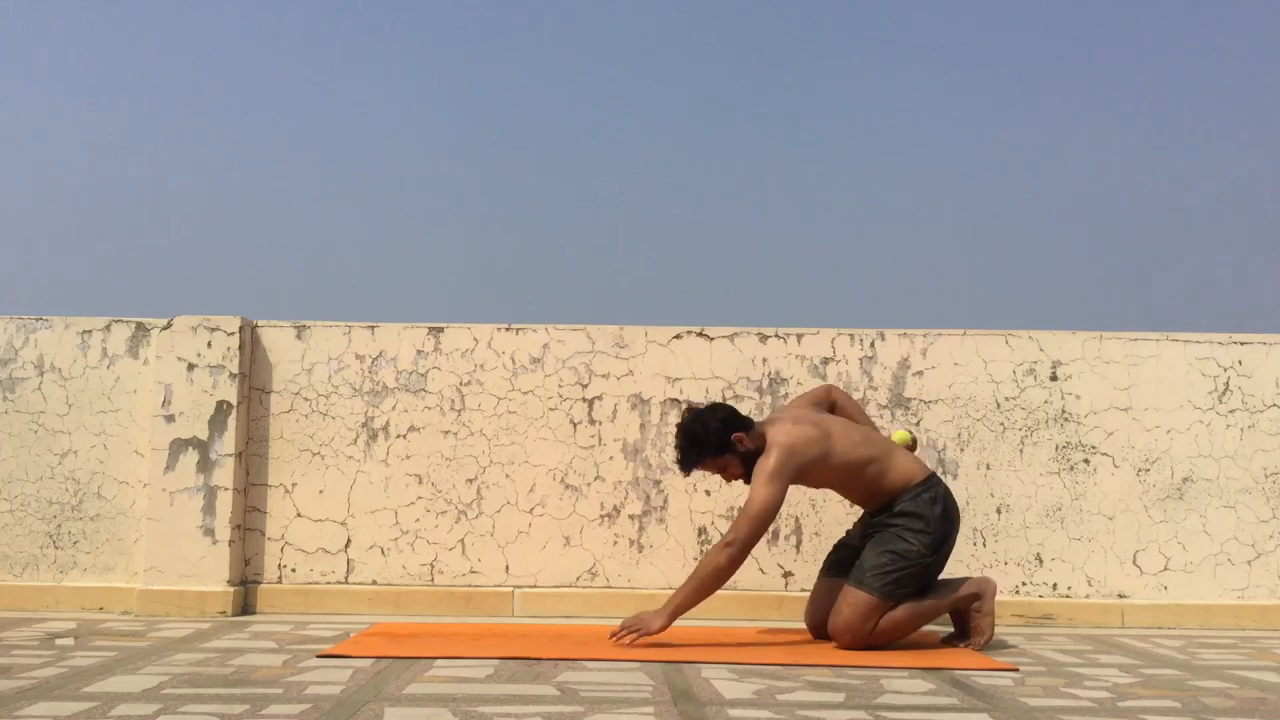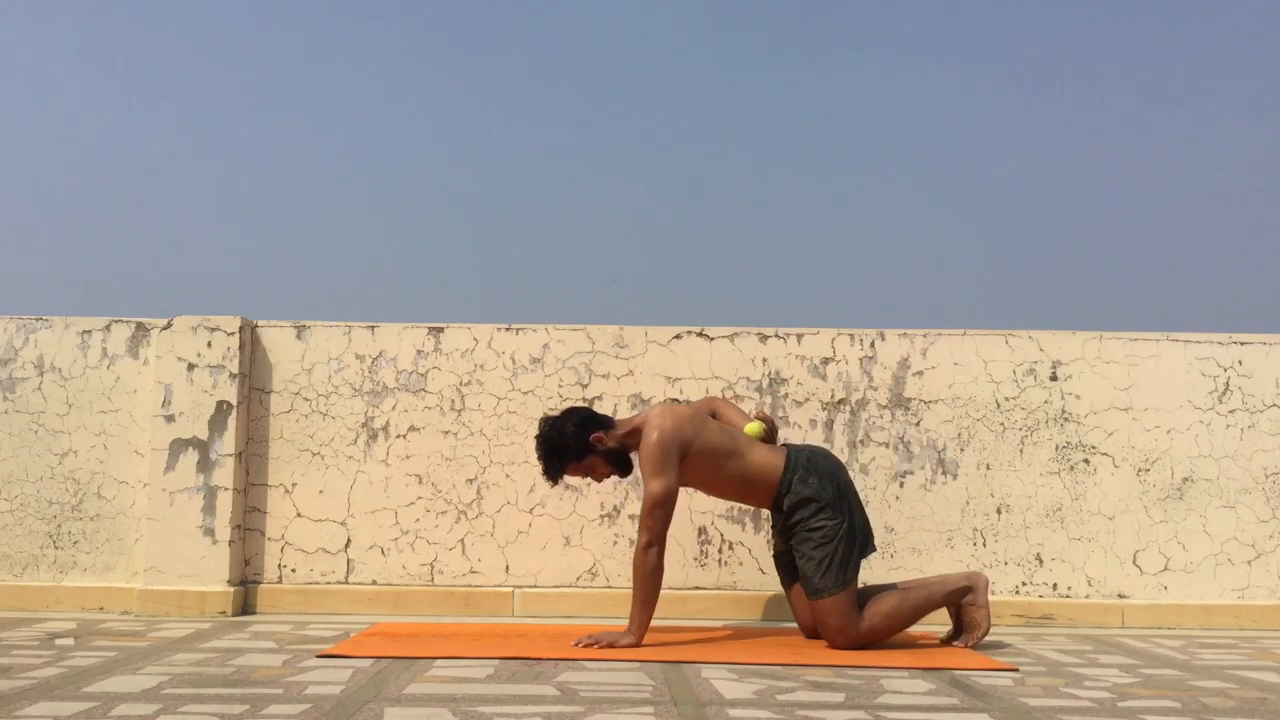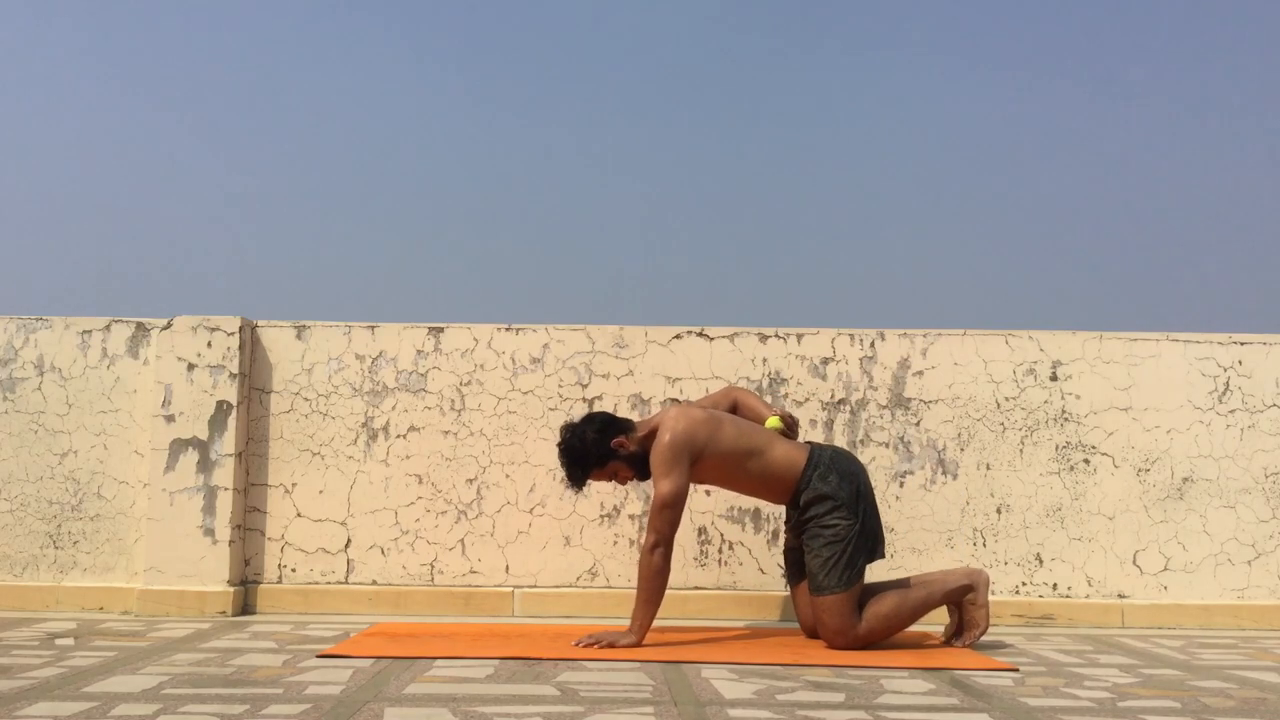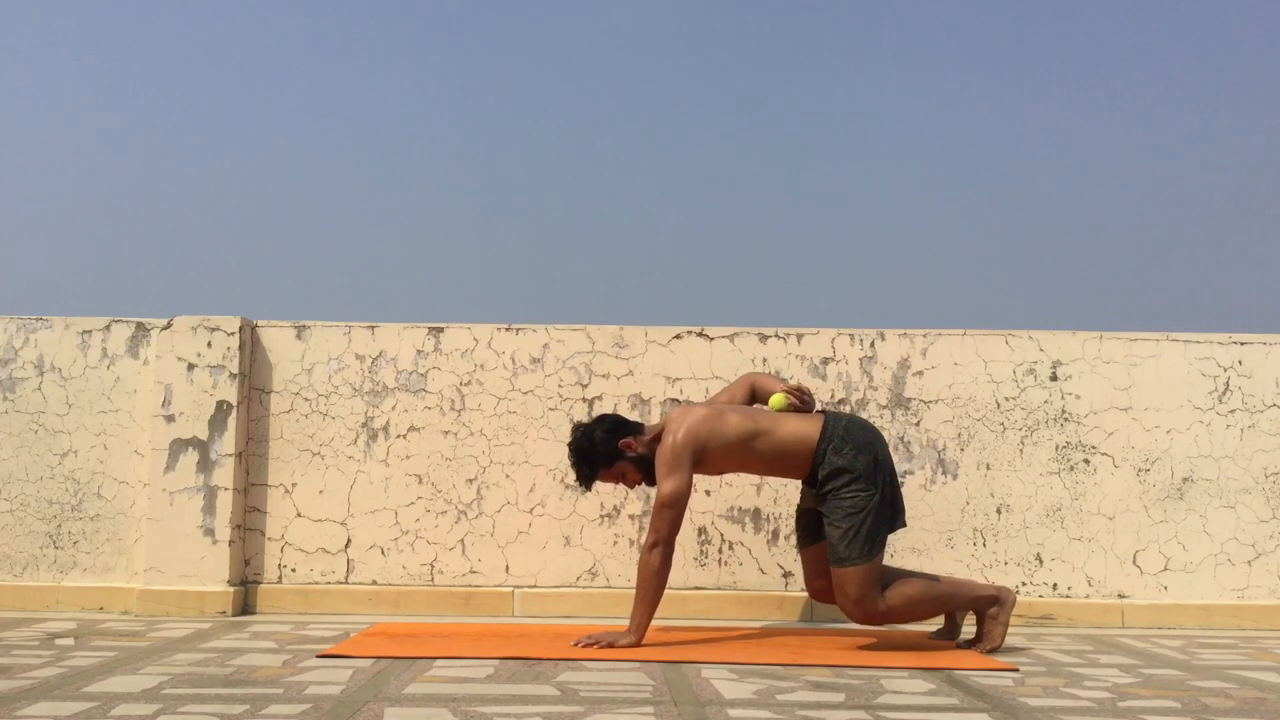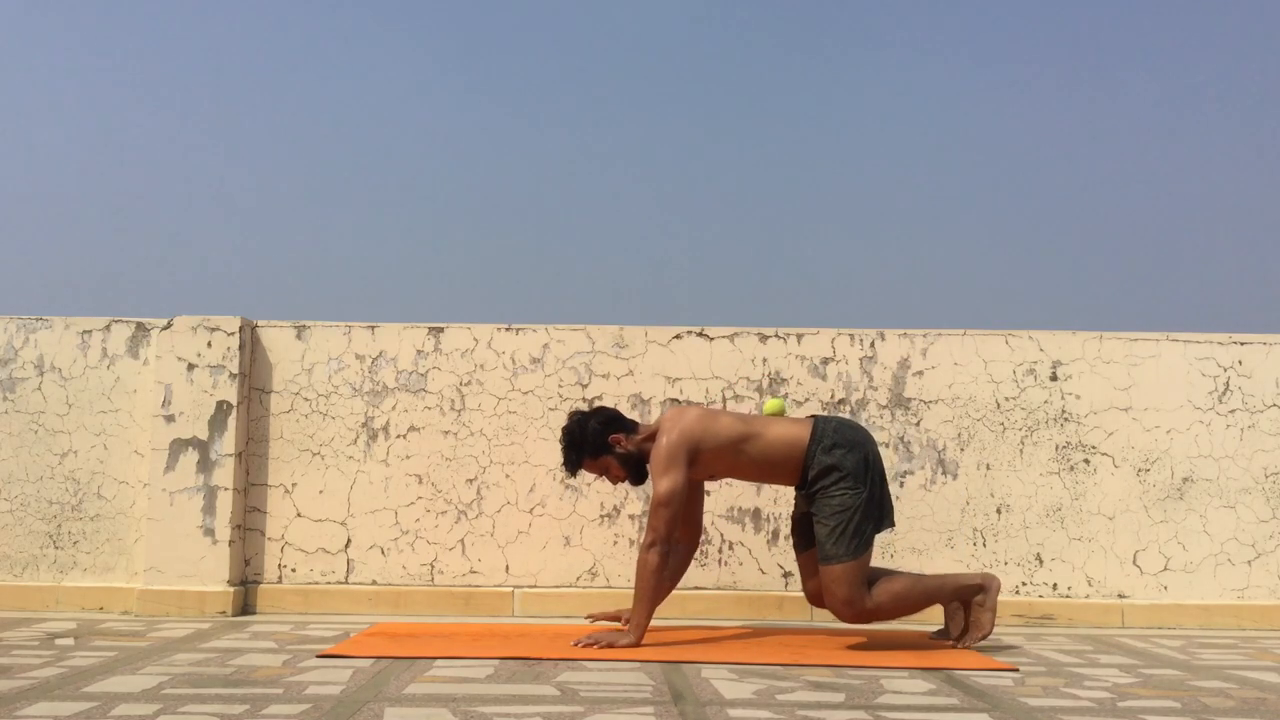
dt=1s
person 1, frame 1
left shoulder: (780, 451)
right shoulder: (783, 420)
left elbow: (734, 547)
right elbow: (828, 392)
left wrist: (665, 614)
right wrist: (870, 436)
left hip: (920, 511)
right hip: (885, 510)
left knee: (849, 632)
right knee: (820, 624)
left ankle: (967, 593)
right ankle: (950, 594)
person 1, frame 2
left shoulder: (656, 436)
right shoulder: (658, 426)
left elbow: (650, 543)
right elbow: (713, 404)
left wrist: (633, 632)
right wrist: (751, 428)
left hip: (811, 487)
right hip: (794, 495)
left knee: (845, 634)
right knee: (815, 625)
left ankle: (961, 586)
right ankle: (944, 589)
person 1, frame 3
left shoulder: (668, 441)
right shoulder: (674, 422)
left elbow: (657, 544)
right elbow: (731, 395)
left wrist: (635, 633)
right wrist: (773, 419)
left hip: (830, 487)
right hip: (810, 495)
left knee: (843, 633)
right knee: (816, 624)
left ankle: (961, 585)
right ankle: (937, 583)
person 1, frame 4
left shoulder: (674, 443)
right shoulder: (690, 424)
left elbow: (658, 545)
right elbow: (750, 380)
left wrist: (634, 633)
right wrist: (786, 393)
left hip: (849, 454)
right hip: (829, 460)
left knee: (864, 606)
right knee: (824, 588)
left ankle: (988, 596)
right ankle: (954, 594)
person 1, frame 5
left shoulder: (669, 443)
right shoulder: (682, 446)
left elbow: (655, 543)
right elbow: (684, 540)
left wrist: (635, 632)
right wrist: (642, 610)
left hip: (840, 456)
right hip: (822, 466)
left knee: (851, 604)
right knee: (823, 593)
left ankle: (974, 587)
right ankle: (947, 595)
